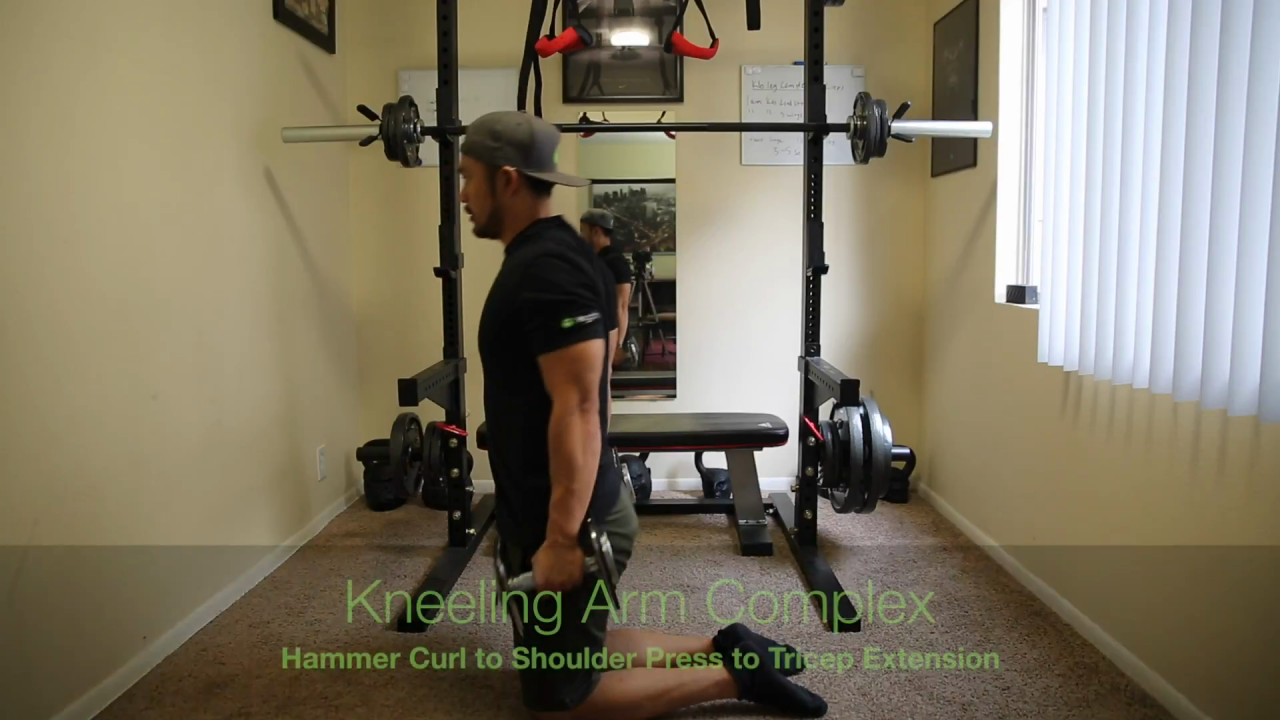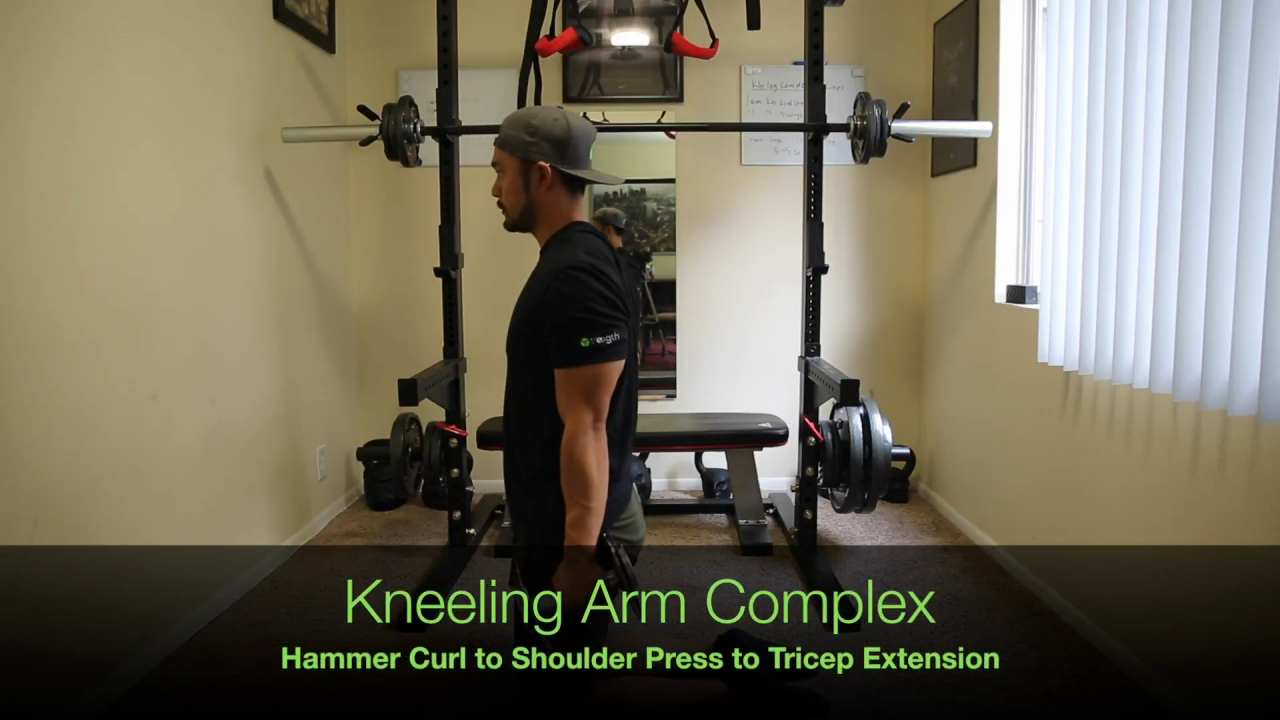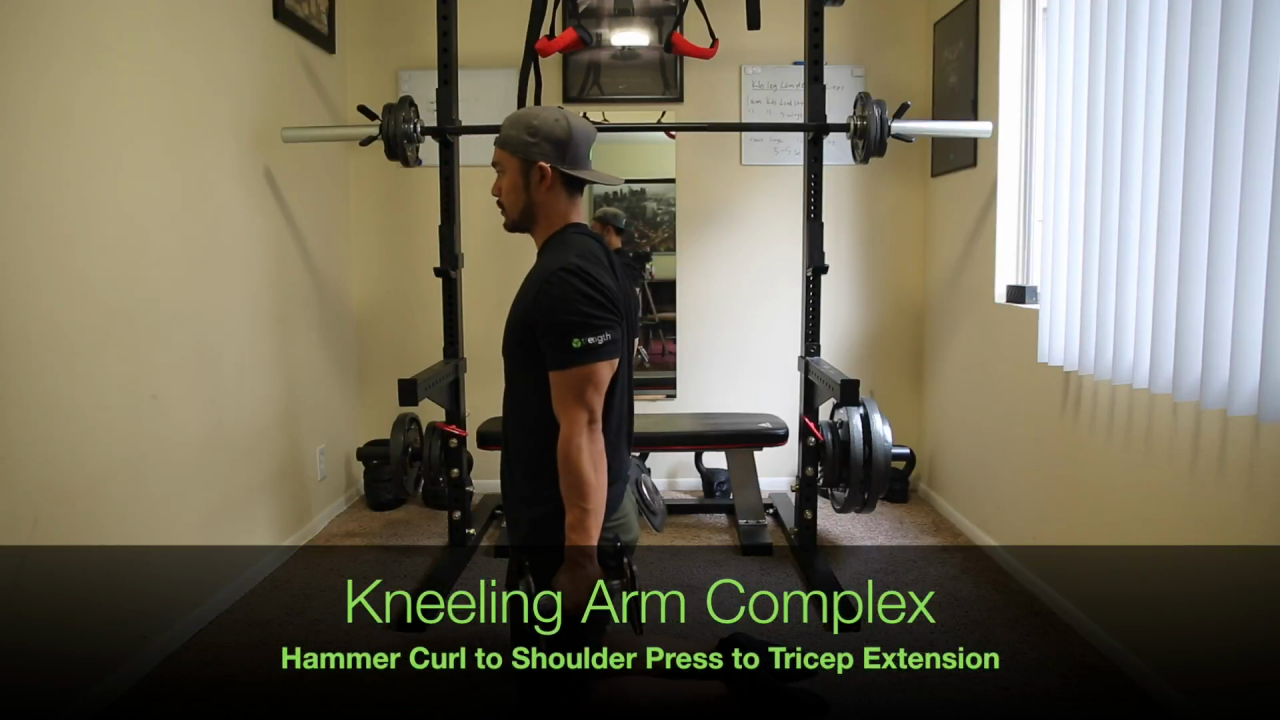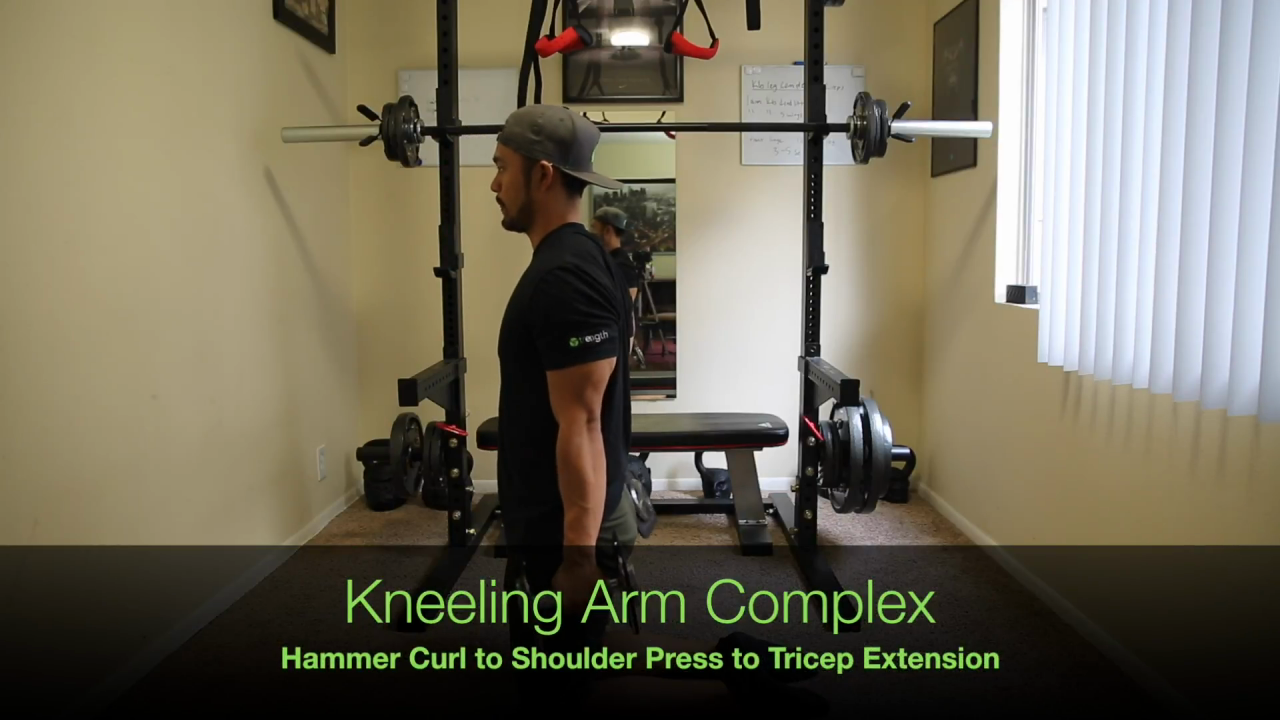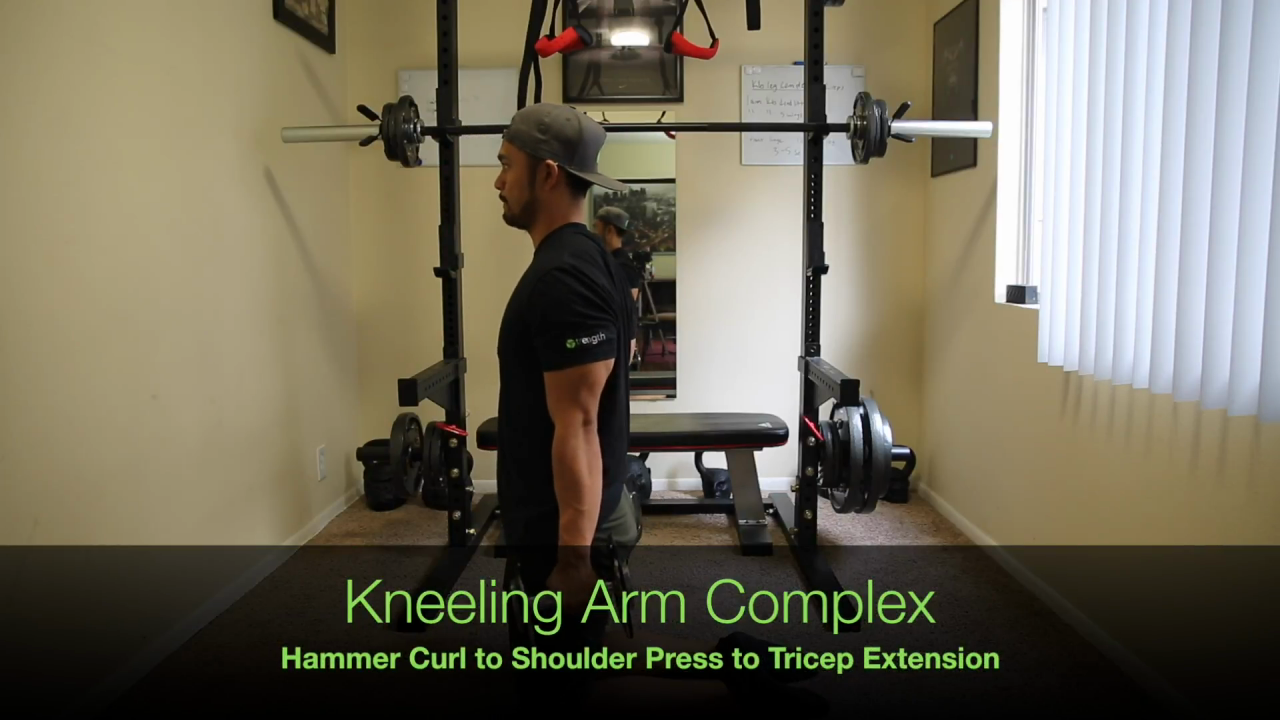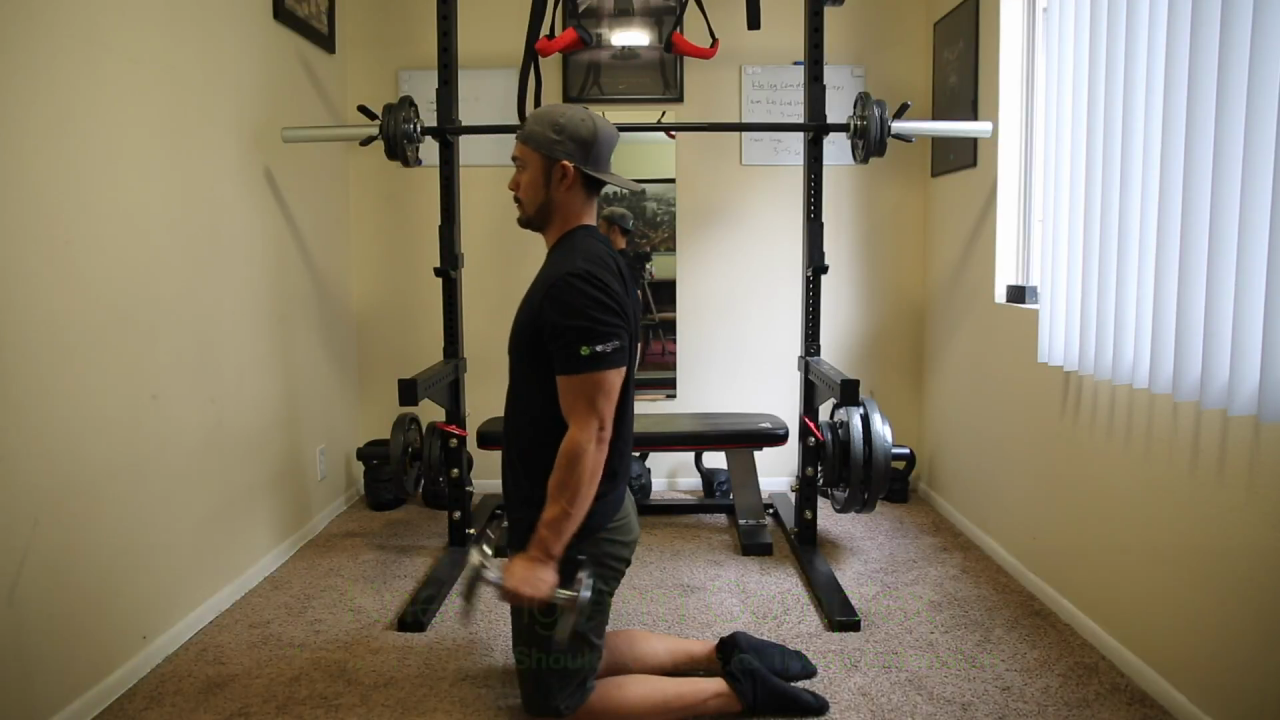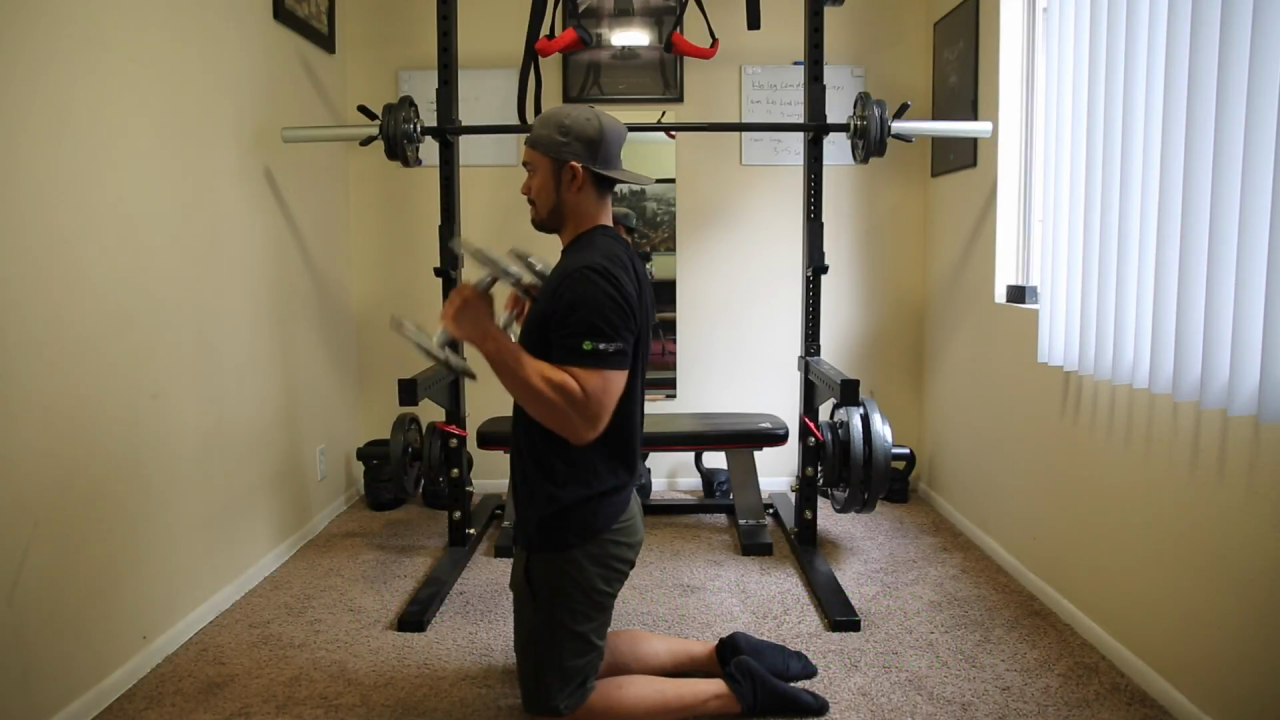
dt=0.5s
person 1, frame 1
left shoulder: (548, 267)
right shoulder: (535, 258)
left elbow: (577, 407)
left wrist: (562, 538)
left hip: (573, 516)
right hip: (549, 509)
right knee: (575, 644)
right ankle: (721, 647)
person 1, frame 2
left shoulder: (575, 276)
right shoulder: (573, 261)
left elbow: (587, 426)
left wrist: (579, 555)
left hip: (577, 526)
right hip: (568, 518)
right knee: (586, 652)
right ankle: (725, 655)
person 1, frame 3
left shoulder: (566, 279)
right shoulder: (577, 261)
left elbow: (581, 425)
left wrist: (580, 557)
left hip: (569, 527)
right hip: (566, 518)
right knee: (586, 650)
right ankle: (729, 658)
person 1, frame 4
left shoulder: (563, 278)
right shoulder: (570, 262)
left elbow: (580, 425)
left wrist: (579, 556)
left hip: (565, 528)
right hip: (559, 519)
right knee: (585, 652)
right ankle: (726, 659)
person 1, frame 5
left shoulder: (562, 279)
right shoulder: (579, 261)
left elbow: (577, 425)
left wrist: (574, 558)
left hip: (567, 528)
right hip: (569, 519)
right knee: (580, 651)
right ankle: (728, 657)
person 1, frame 6
left shoulder: (577, 281)
right shoulder: (582, 263)
left elbow: (590, 431)
left wrist: (543, 554)
left hip: (575, 527)
right hip: (584, 516)
right knee: (577, 652)
right ankle: (723, 655)
person 1, frame 7
left shoulder: (591, 276)
right shoulder: (599, 260)
left elbow: (583, 415)
left wrist: (486, 334)
right wrist: (533, 320)
left hip: (576, 526)
right hip: (583, 512)
right knee: (576, 654)
right ankle: (724, 655)
